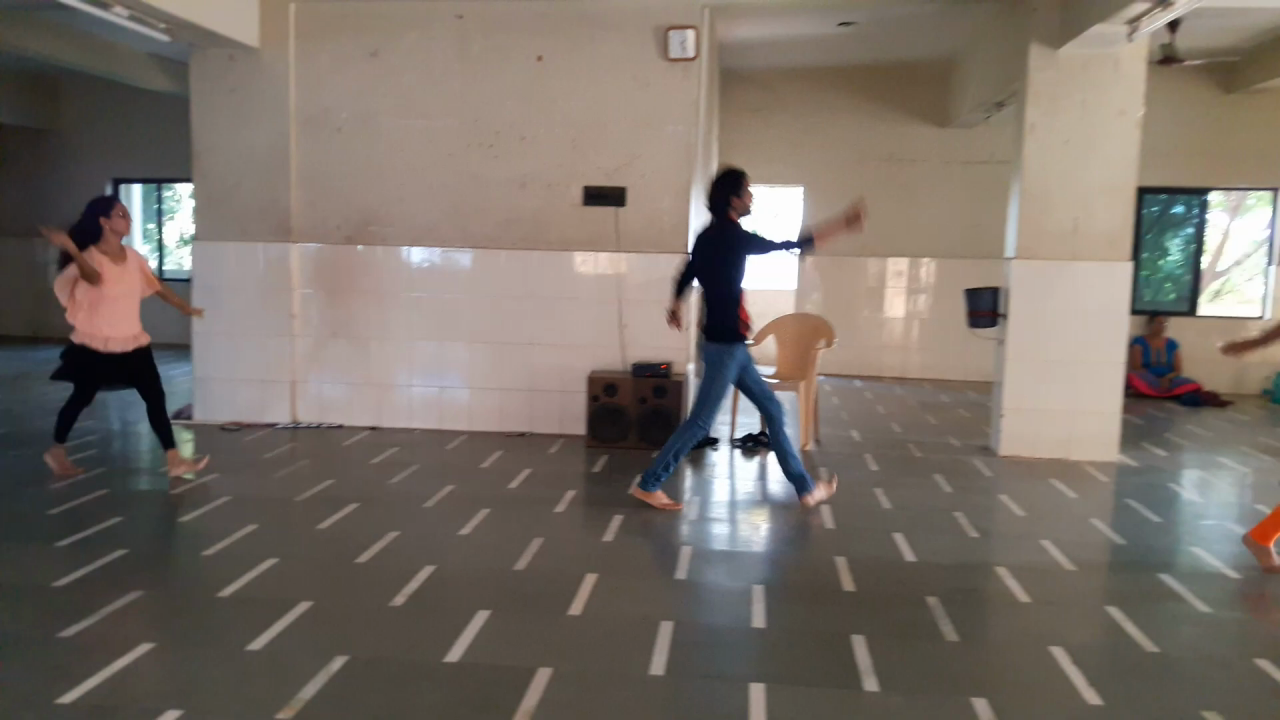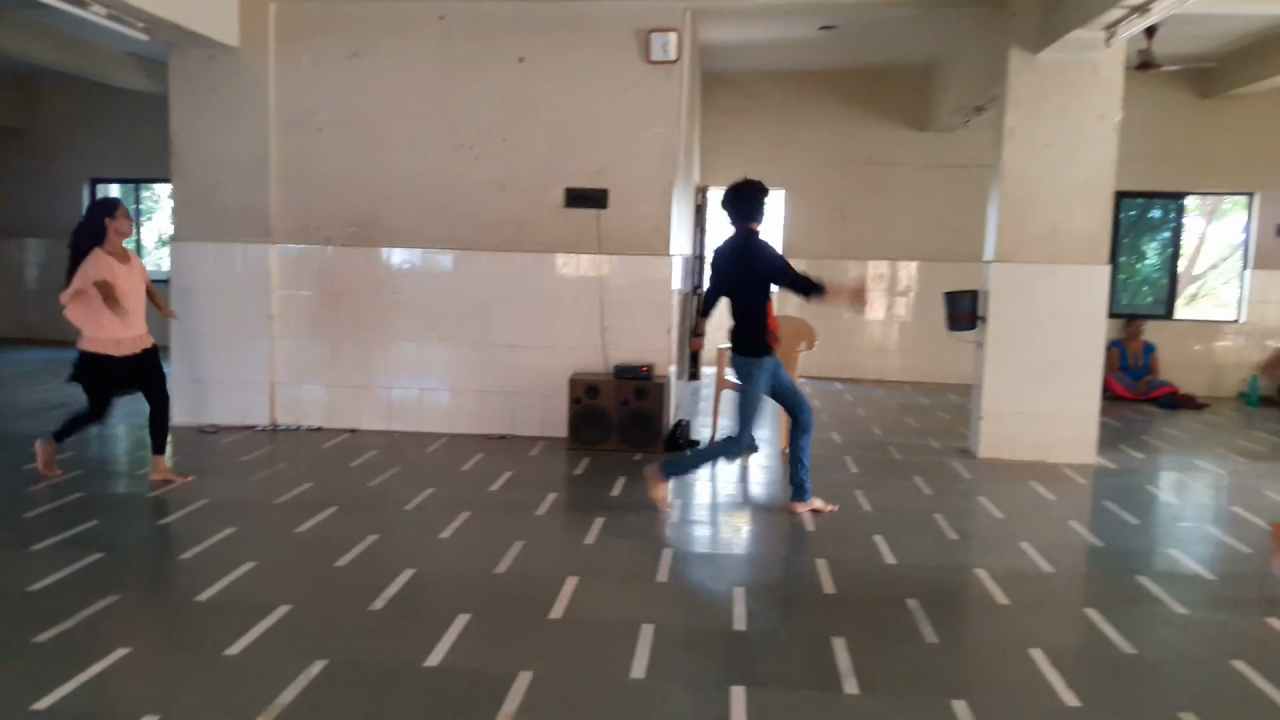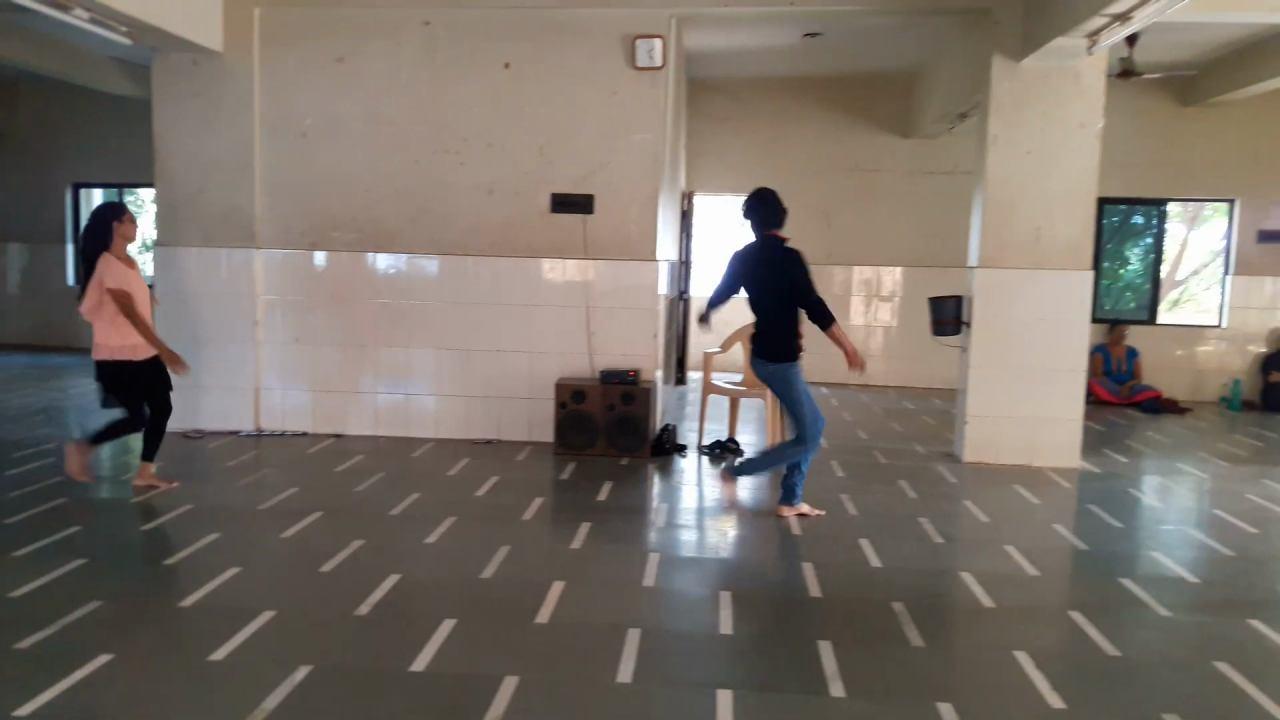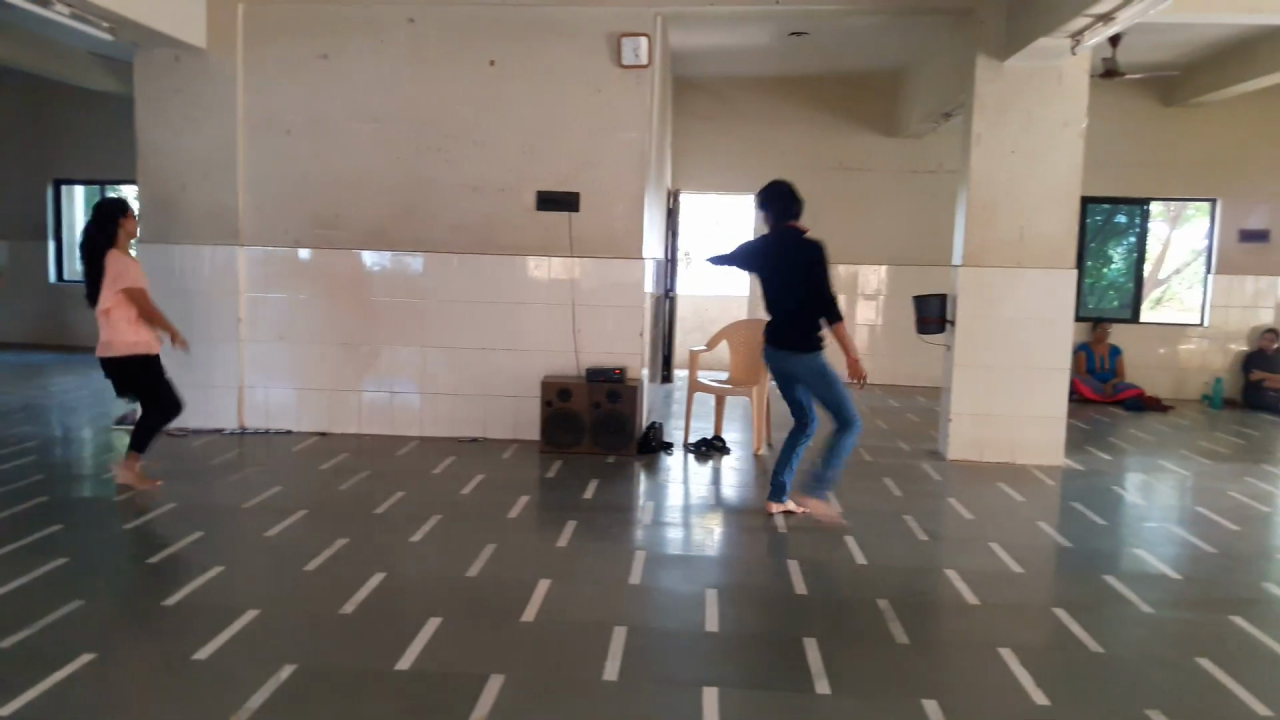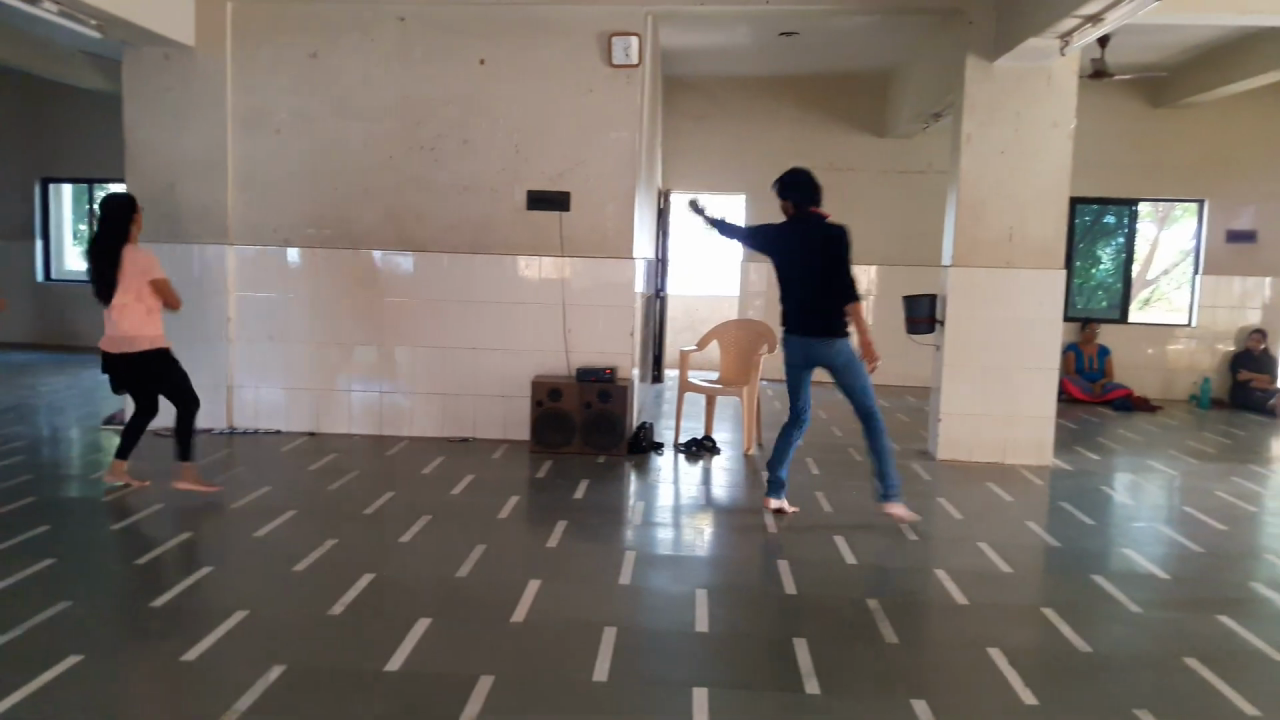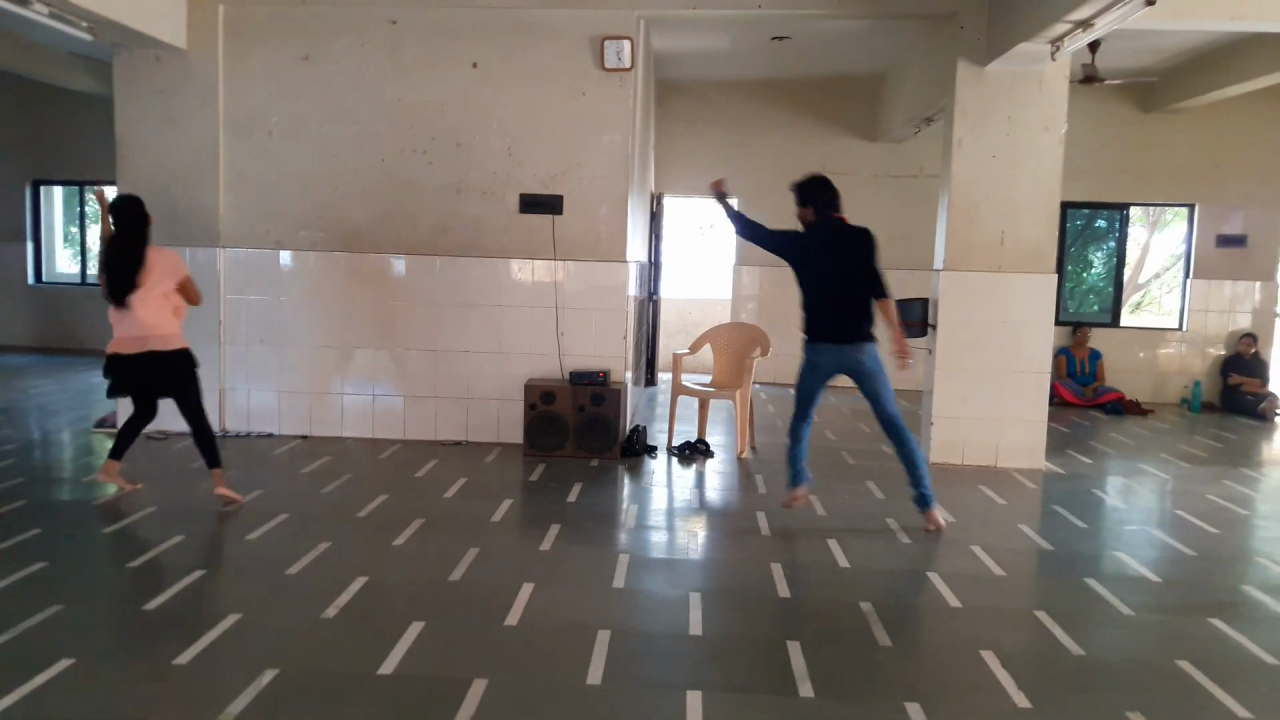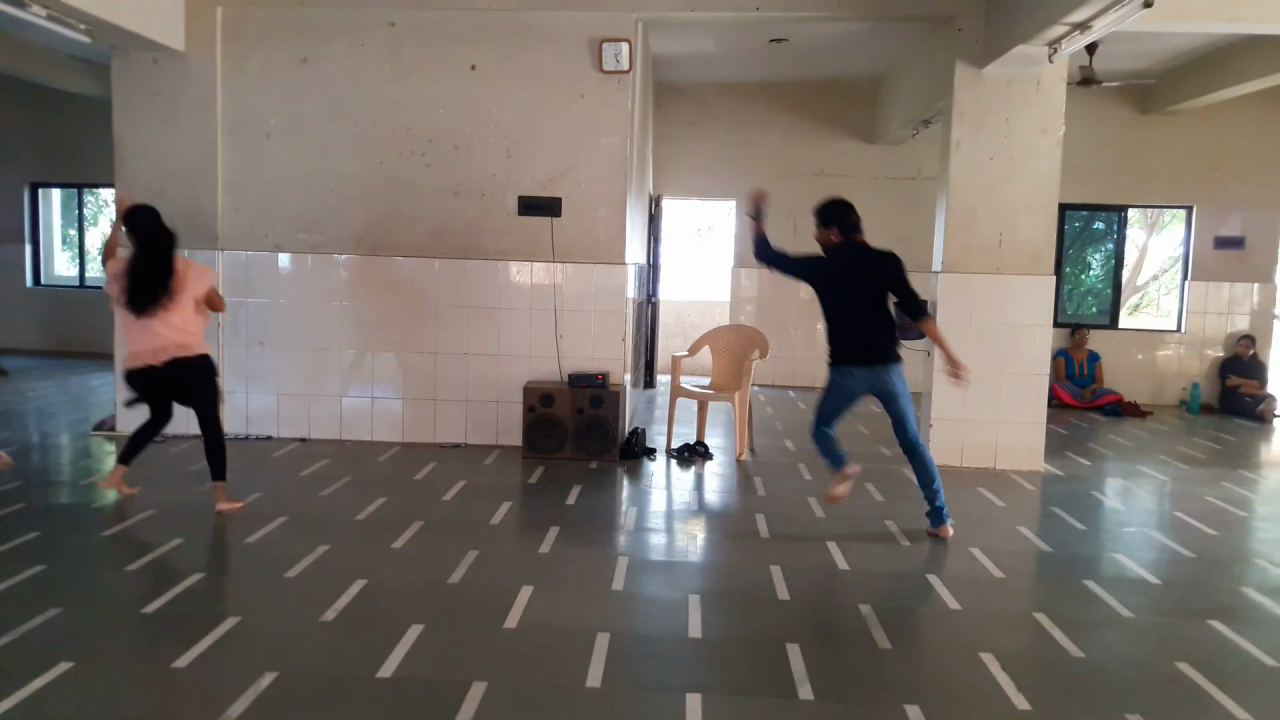
dt=0.1s
person 1, frame 1
left shoulder: (710, 236)
right shoulder: (730, 236)
left elbow: (688, 274)
right elbow: (789, 246)
left wrist: (675, 307)
right wrist: (841, 223)
left hip: (731, 343)
right hip: (724, 345)
left knee: (772, 410)
right knee: (702, 421)
left ankle: (805, 487)
right ankle: (649, 485)
person 1, frame 2
left shoulder: (727, 252)
right shoulder: (755, 250)
left elbow: (712, 295)
right elbow: (802, 286)
left wrist: (698, 332)
right wrist: (847, 294)
left hip: (757, 354)
right hip: (755, 356)
left knee: (803, 415)
right knee: (742, 440)
left ankle: (801, 496)
right ankle: (665, 472)
person 1, frame 3
left shoulder: (744, 258)
right shoulder: (788, 257)
left elbow: (724, 290)
right elbow: (815, 308)
left wrist: (706, 313)
right wrist: (849, 349)
left hip: (764, 357)
right hip: (780, 361)
left knee: (810, 425)
right knee: (811, 435)
left ankle: (790, 500)
right ankle: (736, 473)
person 1, frame 4
left shoulder: (756, 249)
right shoulder: (808, 249)
left elbow: (727, 259)
right elbow: (826, 304)
left wrist: (703, 258)
right wrist: (851, 354)
left hip: (776, 350)
right hip: (802, 354)
left knee: (805, 421)
right knee: (849, 422)
left ankle: (778, 496)
right ankle: (815, 493)
person 1, frame 5
left shoulder: (777, 235)
right shoulder: (834, 234)
left elbow: (731, 230)
right elbow: (845, 287)
left wrist: (701, 213)
right wrist: (865, 336)
left hip: (795, 340)
right hip: (832, 341)
left knee: (799, 416)
right knee: (870, 415)
left ankle: (775, 493)
right ankle: (889, 497)
person 1, frame 6
left shoulder: (797, 243)
right shoulder: (859, 237)
left elbow: (749, 230)
right elbow: (875, 286)
left wrist: (722, 200)
right wrist: (897, 334)
left hip: (819, 348)
right hip: (859, 347)
left knee: (801, 417)
right knee: (894, 425)
left ankle: (798, 482)
right ankle: (927, 507)
person 1, frame 7
left shoulder: (821, 265)
right shoulder: (885, 261)
left elbow: (767, 255)
right elbow: (913, 306)
left wrist: (757, 217)
right wrist: (947, 353)
left hip: (847, 371)
right hip: (887, 368)
left knee: (821, 429)
right knee: (912, 443)
left ankle: (841, 470)
right ankle: (940, 520)
person 2, frame 1
left shoulder: (133, 256)
right shoulder: (89, 257)
left elbow: (156, 286)
right elbow: (92, 277)
left wrist: (187, 308)
right wrist: (70, 251)
left hip: (131, 342)
right hip: (95, 345)
left knee: (155, 396)
right knee: (81, 399)
left ankle: (175, 461)
right ankle: (57, 451)
person 2, frame 2
left shoulder: (132, 258)
right shoulder: (95, 261)
left elbow: (147, 287)
right elbow: (108, 291)
left wrist: (162, 307)
right wrist: (115, 303)
left hip: (138, 344)
right hip: (104, 349)
left knee: (160, 401)
right knee: (97, 411)
left ankle: (159, 467)
right ankle: (49, 444)
person 2, frame 3
left shoulder: (127, 262)
right shoulder: (109, 266)
right elbow: (131, 313)
right wrist: (163, 348)
left hip: (141, 352)
right hip: (119, 355)
left knee: (160, 409)
right knee: (136, 419)
left ankle: (144, 472)
right ankle: (82, 448)
person 2, frame 4
left shoulder: (117, 259)
right shoulder: (121, 262)
right elbow: (146, 309)
right wrist: (174, 332)
left hip: (138, 349)
right hip: (128, 351)
left knee: (155, 408)
right knee: (170, 405)
left ankle: (129, 468)
right ankle: (129, 463)
person 2, frame 5
left shoulder: (104, 256)
right shoulder: (141, 258)
right elbow: (173, 302)
right wrist: (162, 298)
left hip: (117, 348)
right hip: (144, 348)
left knee: (146, 407)
right knee: (189, 403)
left ankle: (117, 469)
right ankle: (186, 473)
person 2, frame 6
left shoulder: (113, 258)
right shoulder: (164, 258)
right elbow: (195, 298)
left wrist: (104, 210)
left hip: (125, 351)
right hip: (163, 349)
left knee: (144, 410)
right knee: (194, 414)
left ankle: (109, 469)
right ankle: (218, 482)
person 2, frame 7
left shoulder: (122, 270)
right shoulder: (186, 268)
left elbow: (108, 261)
right elbow: (217, 305)
left wrist: (116, 221)
left hip: (145, 363)
right hip: (189, 357)
left knee: (158, 419)
right knee: (210, 423)
left ankle: (117, 474)
right ankle: (221, 494)
